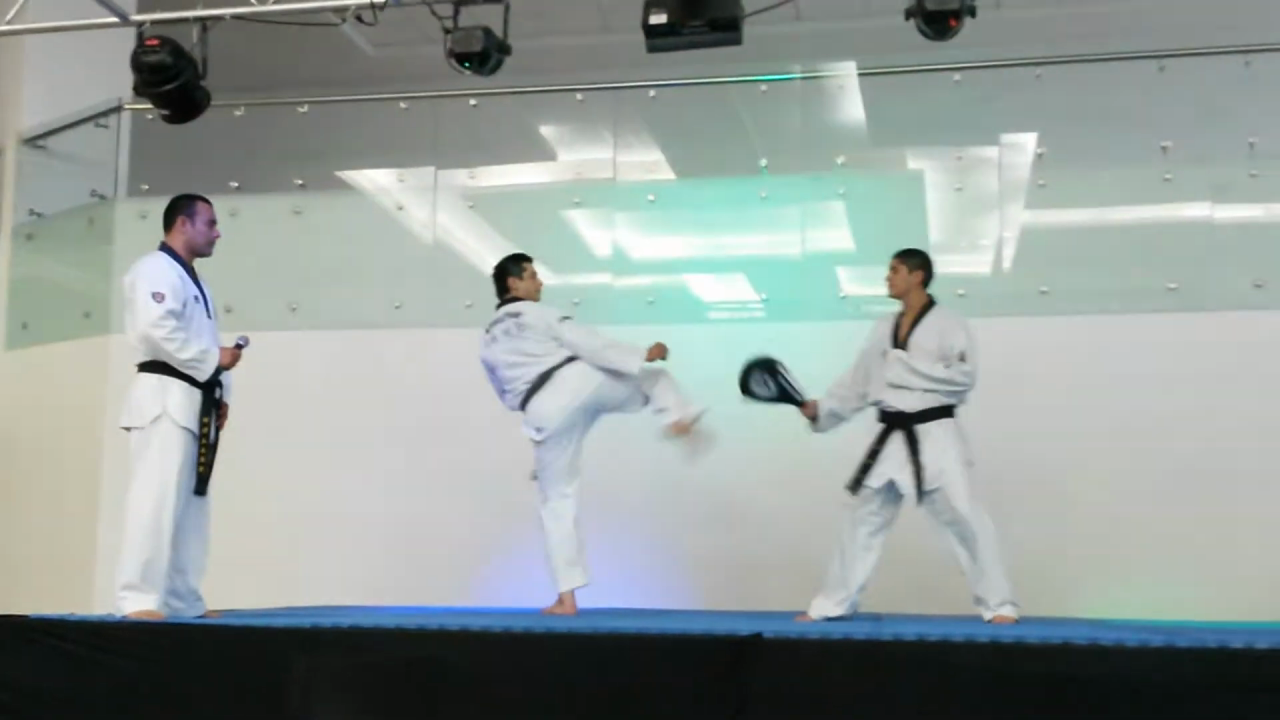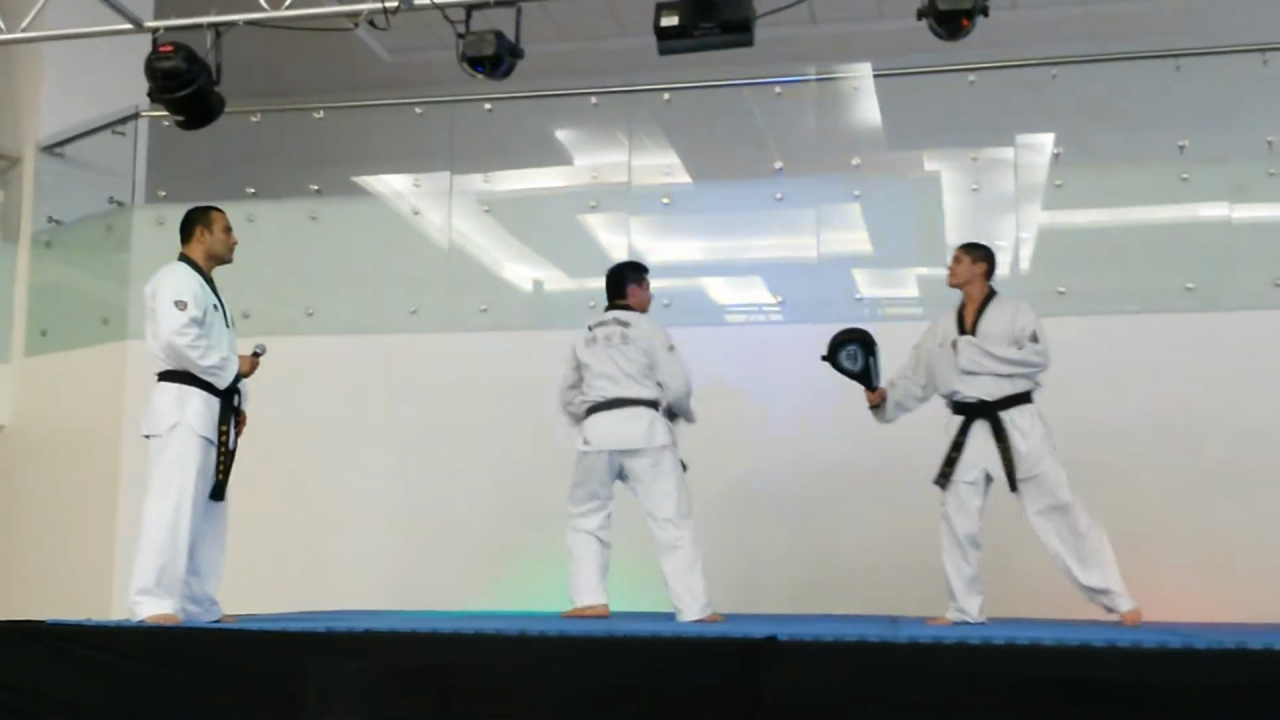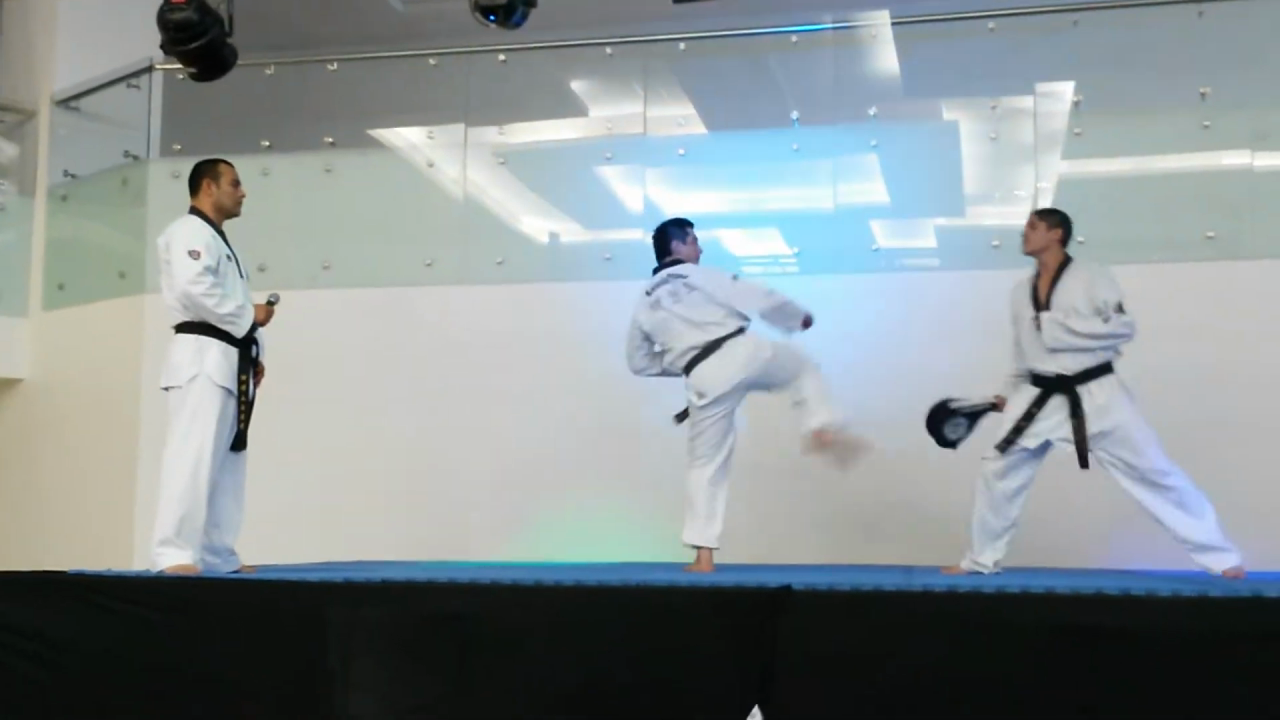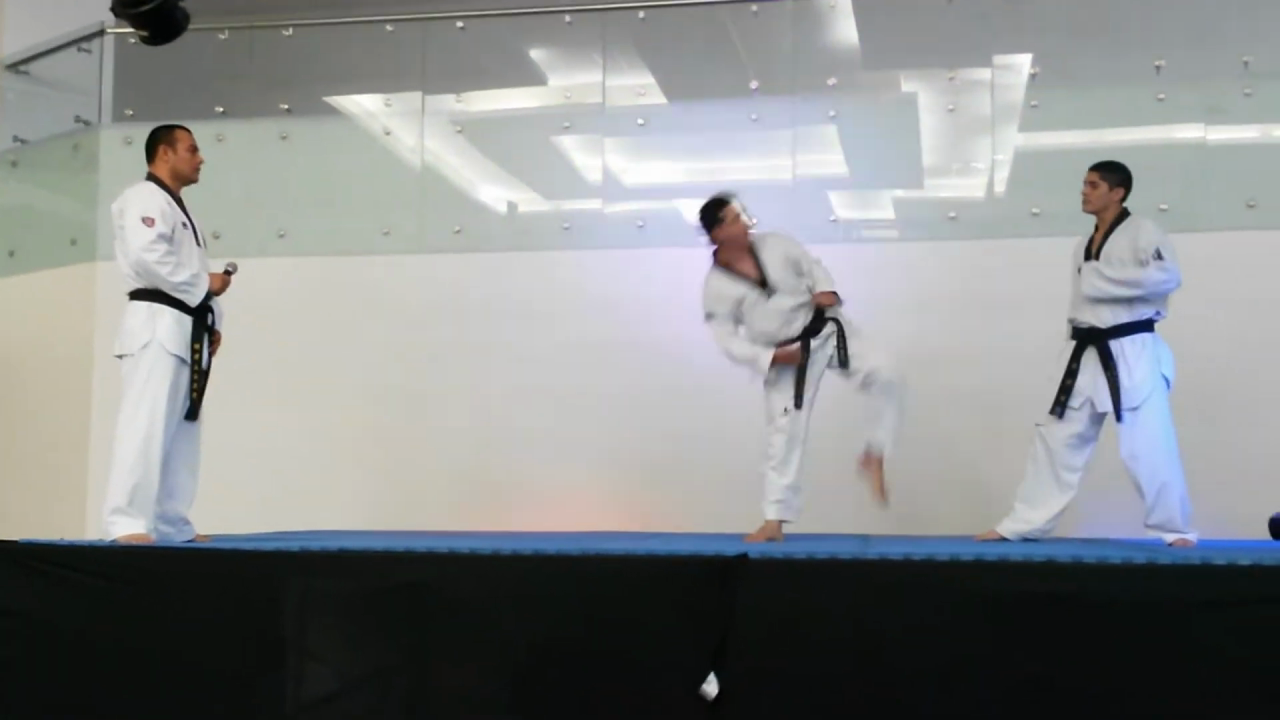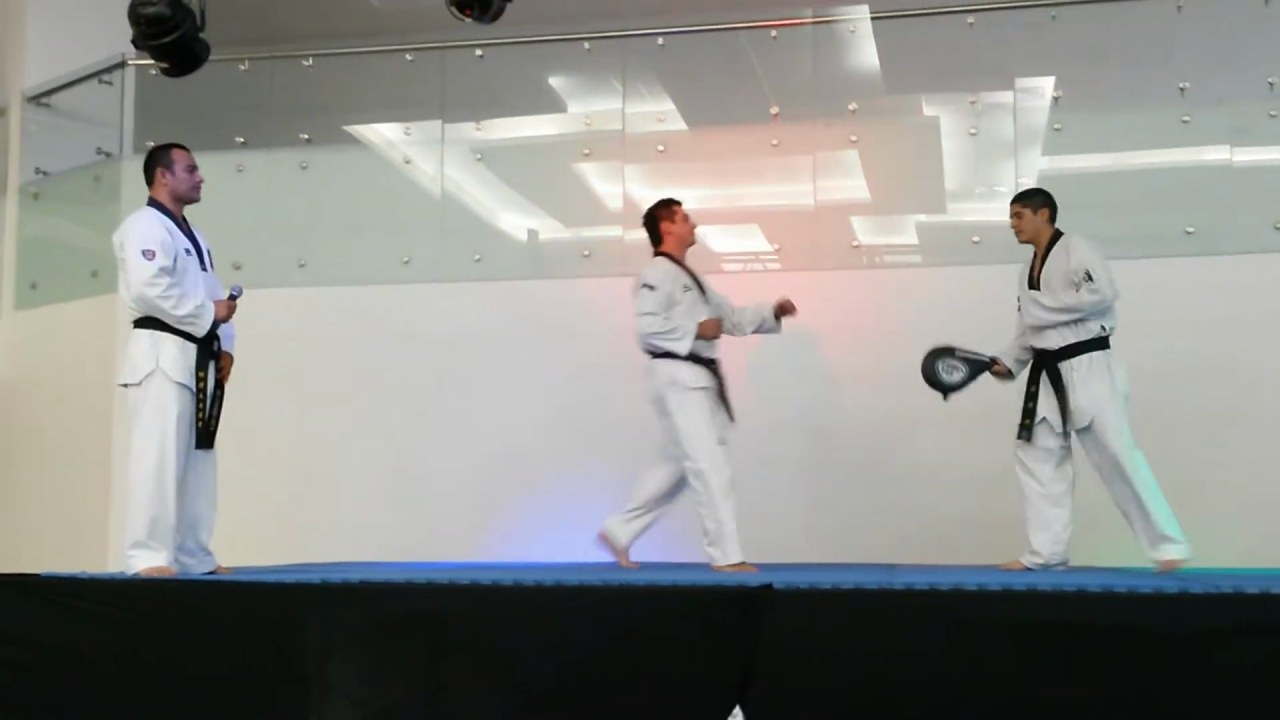
dt=1s
person 1, frame 1
left shoulder: (192, 280)
right shoulder: (156, 269)
right elbow: (156, 330)
left wrist: (219, 393)
right wrist: (213, 360)
left hip: (192, 403)
right hip: (165, 399)
left knee: (190, 502)
right knee: (156, 497)
left ankle: (180, 599)
right ankle: (138, 598)
person 1, frame 2
left shoulder: (207, 289)
right shoulder: (177, 279)
right elbow: (178, 338)
left wrist: (235, 402)
right wrist: (233, 367)
left hip: (210, 410)
right hip: (184, 407)
left knee: (208, 510)
right knee: (173, 503)
left ankle: (198, 604)
right ankle: (152, 603)
person 1, frame 3
left shoulder: (219, 241)
right shoulder: (189, 231)
right elbow: (193, 288)
left wrist: (253, 353)
right wrist: (249, 316)
left hip: (229, 361)
right hip: (203, 357)
left knee: (227, 460)
right knee: (193, 455)
left ankle: (217, 554)
right ankle: (172, 554)
person 1, frame 4
left shoulder: (179, 210)
right shoulder: (144, 198)
right elbow: (147, 256)
left wrist: (211, 321)
right wrist: (203, 285)
left hip: (184, 329)
right hip: (157, 325)
left knee: (181, 431)
right knee: (145, 424)
left ankle: (171, 523)
right ankle: (127, 522)
person 1, frame 5
left shoulder: (192, 235)
right shoulder: (144, 226)
left elbow: (211, 295)
right elbow: (148, 288)
left wrist: (223, 344)
right wrist: (207, 314)
left hip: (195, 358)
right hip: (162, 354)
left knee: (197, 460)
right knee: (159, 456)
left ankle: (192, 555)
right ankle: (148, 556)
person 2, frame 1
left shoulder: (948, 323)
right shoulder: (885, 329)
left elbow: (963, 376)
right elbow: (858, 382)
left wrist: (904, 367)
right wrist: (822, 409)
left hip: (935, 435)
right hip: (890, 437)
left knee: (966, 520)
right knee: (863, 521)
left ankle: (997, 604)
right ankle: (830, 607)
person 2, frame 2
left shoulder: (1014, 310)
right shoulder: (942, 326)
left elbow: (1037, 357)
right elbow: (917, 379)
left wrist: (970, 350)
right wrist: (885, 398)
left hip: (1016, 423)
right hip: (968, 429)
left knee: (1057, 506)
right knee: (958, 516)
left ankle: (1116, 598)
right ankle: (964, 607)
person 2, frame 3
left shoulder: (1093, 278)
right shoulder: (1021, 293)
left elbow: (1121, 328)
left wrist: (1056, 327)
right wrist: (1009, 396)
left hip: (1098, 394)
right hip: (1044, 398)
left knee: (1152, 469)
right knee: (998, 471)
left ankle: (1219, 554)
right ankle: (980, 559)
person 2, frame 4
left shoulder: (1143, 231)
right shoulder: (1085, 246)
left elbow: (1166, 277)
left wrist: (1099, 277)
left hip: (1133, 353)
right hip: (1086, 355)
left knee: (1149, 447)
right knee: (1056, 437)
left ankle: (1175, 529)
right ankle: (1023, 524)
person 2, frame 5
left shoulder: (1075, 249)
right shoulder: (1030, 270)
left elbow: (1101, 295)
left wrist: (1041, 306)
right wrist: (1009, 361)
left hip: (1088, 367)
right hip: (1047, 374)
left knee: (1117, 457)
right knee: (1036, 459)
left ankle: (1166, 545)
right ankle: (1046, 553)
person 3, frame 1
left shoulder: (489, 343)
right shoulder: (538, 315)
left elbow: (509, 398)
right elbow: (587, 344)
right wrist: (642, 354)
left hip: (545, 414)
right hip: (578, 383)
left knee: (558, 504)
right knee: (652, 377)
left ankle: (567, 596)
right ankle: (680, 419)
person 3, frame 2
left shoulder: (586, 338)
right shoulder: (652, 331)
left elbow: (570, 398)
right elbow: (679, 388)
right wrist: (681, 414)
left hip: (601, 431)
right hip: (646, 428)
left knee: (586, 519)
right knee: (672, 523)
left ankle: (591, 601)
right ankle: (695, 607)
person 3, frame 3
left shoulder: (644, 306)
right shoulder: (708, 277)
left elbow: (638, 362)
right elbow: (767, 301)
right wrist: (799, 317)
left hip: (709, 381)
right hip: (752, 355)
left knee: (705, 467)
right knee: (802, 370)
left ankle: (704, 555)
right ankle: (823, 430)
person 3, frame 4
left shoulder: (772, 245)
right shoulder: (717, 288)
left elbow: (813, 268)
right elbow: (730, 342)
left wrist: (827, 291)
right wrist: (772, 358)
left hip: (823, 332)
right hip: (783, 359)
left knee: (883, 378)
right knee: (786, 433)
left ankle: (874, 454)
right ankle: (774, 519)
person 3, frame 5
left shoulder: (688, 278)
right shoulder: (657, 273)
left elbow: (730, 317)
right elbow: (645, 326)
left wrist: (770, 314)
right wrist: (695, 330)
left hip: (697, 380)
right hip: (674, 377)
left knee: (678, 467)
right knee: (710, 464)
left ankle: (618, 530)
right ankle: (726, 554)
